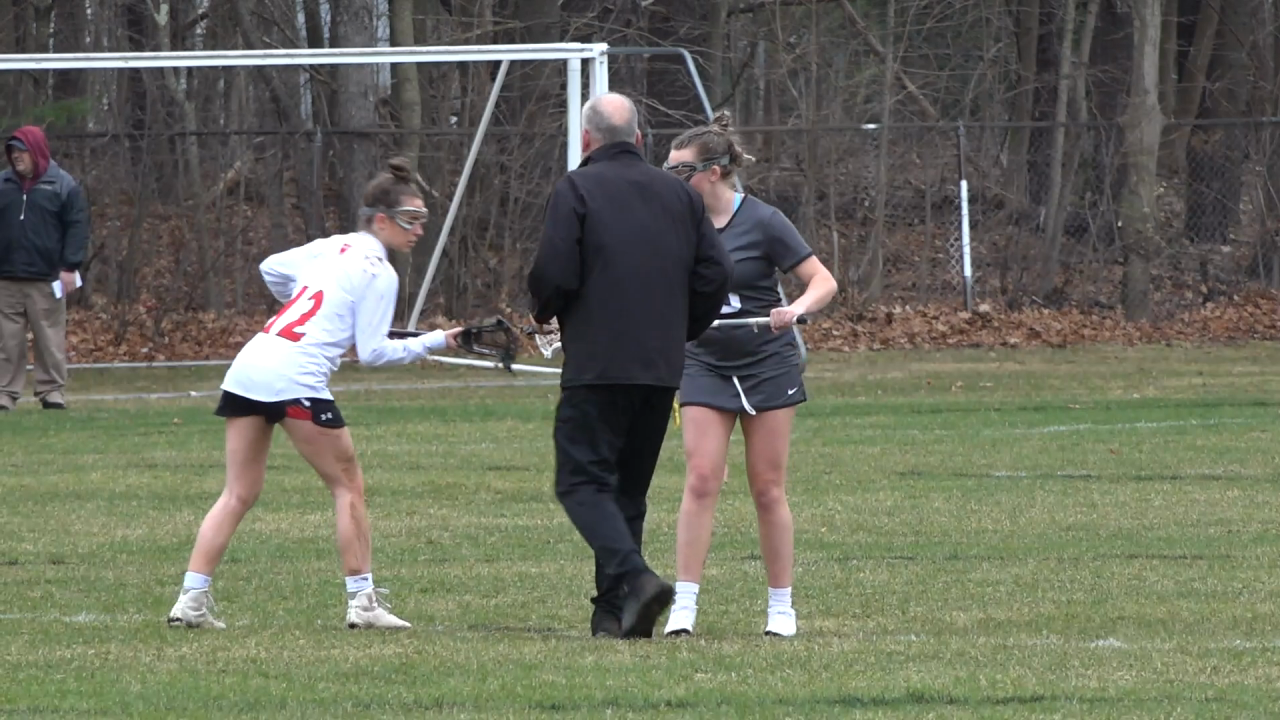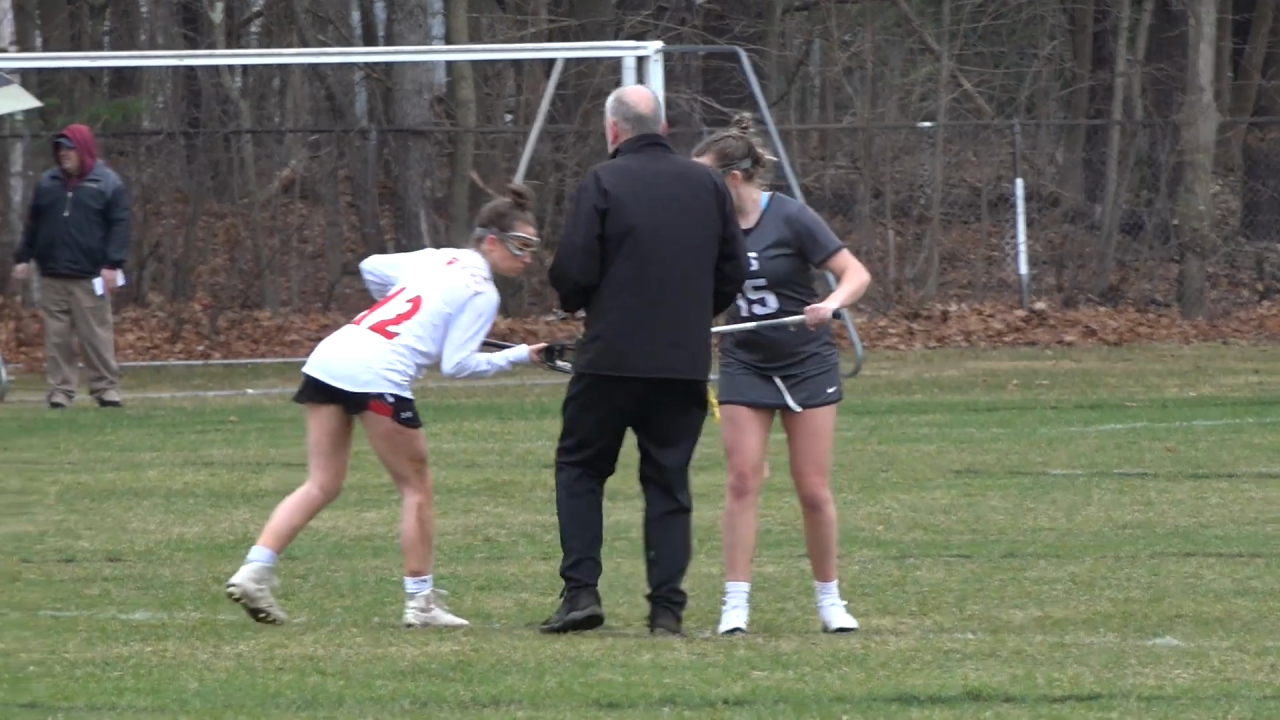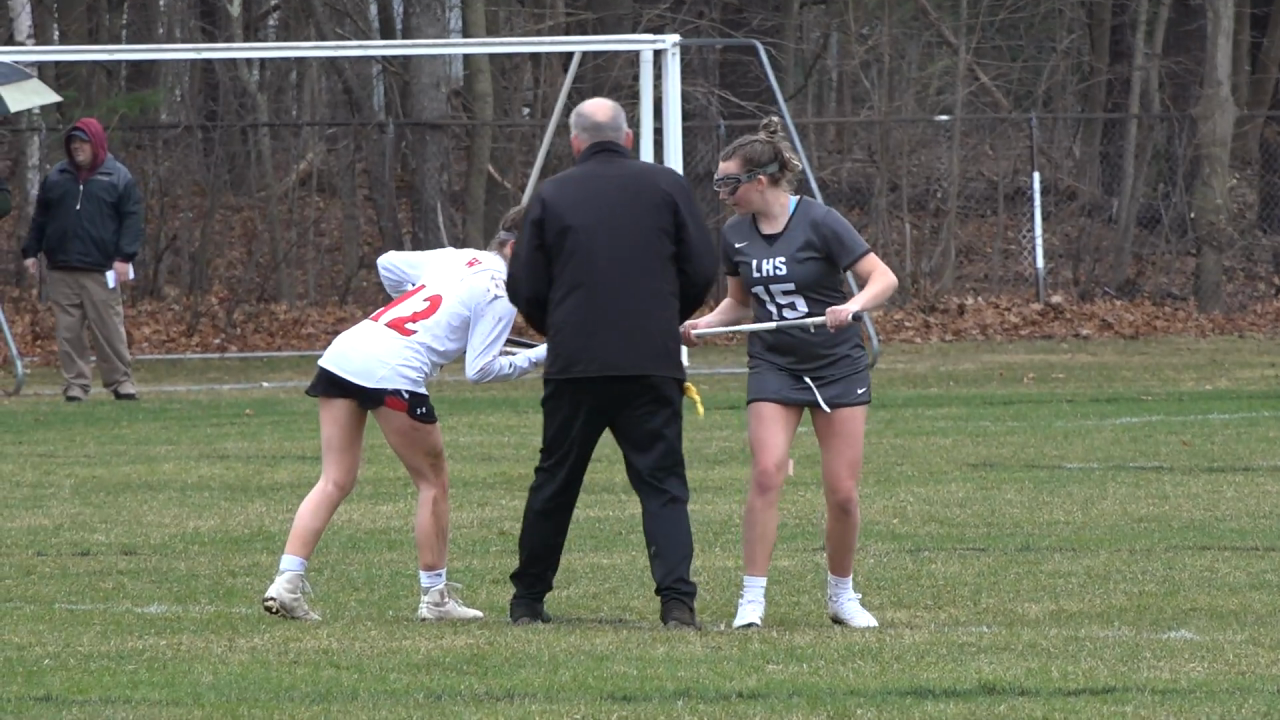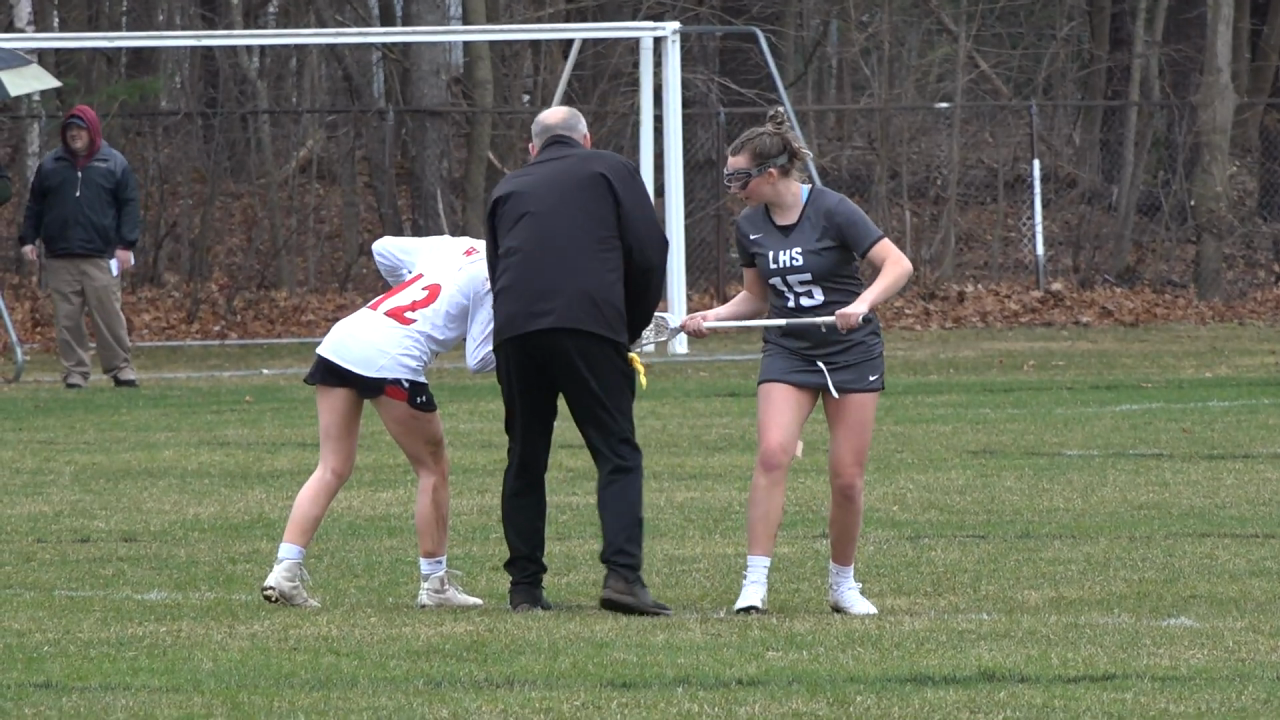
dt=0.3s
person 1, frame 1
left shoulder: (576, 188)
right shoulder: (679, 192)
left elbow: (554, 273)
right elbow: (714, 273)
left wrist: (545, 311)
left hip: (597, 366)
right hip: (661, 368)
left knee: (582, 482)
right knee: (628, 490)
person 1, frame 2
left shoulder: (603, 182)
right shoulder: (708, 184)
left elbow: (573, 270)
right elbow: (732, 271)
left wrist: (579, 302)
left hip: (611, 359)
right hip: (685, 364)
left knee: (578, 470)
right knee: (669, 487)
person 1, frame 3
left shoulder: (553, 195)
right shoulder: (667, 185)
left elbow: (525, 287)
right elbow: (700, 272)
left hip: (574, 364)
right hip: (651, 363)
left knee: (555, 481)
right knee: (662, 485)
left ankle: (528, 600)
person 1, frame 4
left shoulder: (509, 188)
right shoulder: (612, 169)
right elbow: (647, 255)
right wrist: (633, 327)
left hip: (515, 329)
right hip: (589, 324)
left knee: (525, 459)
right knee: (617, 454)
left ankle: (525, 586)
person 2, frame 1
left shoulder: (762, 221)
left elbow: (824, 281)
left wrist: (795, 308)
left hip: (767, 364)
right hip: (704, 365)
left knee: (767, 488)
right knee: (700, 481)
left ankle: (781, 607)
right ankle: (682, 605)
person 2, frame 2
left shoulder: (791, 216)
left elbow: (857, 274)
left wrist: (830, 303)
left hip: (808, 363)
right hip: (744, 364)
left knee: (814, 491)
right knee: (743, 480)
left ankle: (829, 599)
right ankle: (735, 604)
person 2, frame 3
left shoulder: (819, 220)
right shoulder: (734, 233)
left elbow: (884, 278)
left wrist: (852, 306)
right wrist: (698, 324)
left hip: (838, 365)
right hip: (773, 365)
left knee: (842, 493)
right knee: (765, 477)
left ankle: (842, 595)
right ankle: (752, 598)
person 2, frame 4
left shoulder: (832, 209)
right shoulder: (749, 224)
left elbow: (899, 266)
left wrist: (863, 303)
right wrist: (713, 315)
left hip: (852, 351)
right hip: (788, 351)
left knee: (847, 478)
right knee: (772, 453)
left ankle: (842, 584)
right ankle: (755, 581)
person 3, frame 1
left shoulder: (329, 247)
right shoulder: (378, 272)
left elbow: (270, 268)
right elbow: (373, 352)
right wrist: (435, 341)
left hip: (247, 369)
right hip: (296, 381)
left knee: (238, 495)
right knee: (348, 487)
left ankle: (191, 600)
right ankle: (363, 603)
person 3, frame 2
left shoulder: (434, 258)
right shoulder: (481, 292)
left elbow: (370, 267)
right elbow: (458, 365)
right wrist: (519, 355)
left hip: (329, 357)
right hip: (377, 375)
left knee: (321, 486)
right knee: (417, 487)
left ankle: (254, 573)
right ankle: (421, 603)
person 3, frame 3
left shoulder: (454, 257)
right shoulder: (499, 297)
left elbow: (387, 263)
right elbow: (479, 369)
right wrist: (538, 356)
left hip: (344, 351)
right hip: (393, 370)
left knee: (335, 481)
right knee: (433, 481)
left ankle: (287, 582)
right ankle: (435, 596)
person 3, frame 4
left shoulder: (452, 245)
left elbow: (383, 248)
right elbow: (479, 360)
left hip: (341, 341)
right hip: (391, 359)
left knee: (332, 470)
right knee: (432, 468)
left ankle: (285, 571)
right ankle: (435, 584)
person 4, frame 1
left shoulder: (62, 184)
left elbow: (77, 227)
left wrist: (70, 266)
left hip: (46, 279)
left knee: (49, 340)
left ankle: (52, 390)
person 4, frame 2
left shoulder: (108, 182)
right shoulder: (48, 182)
left elbow: (120, 226)
right elbow: (33, 224)
left wrist: (112, 264)
right wrist: (23, 257)
left hip: (89, 277)
right hip: (51, 277)
left knee: (96, 336)
right knee: (56, 338)
left ankle: (105, 388)
right ankle: (60, 390)
person 4, frame 3
left shoulder: (118, 176)
right shoulder: (56, 176)
left elbow: (132, 219)
right elbow: (40, 217)
left wrist: (124, 256)
right wrist: (31, 251)
left hip: (101, 270)
right hip: (61, 270)
left knee: (109, 329)
right knee: (68, 332)
left ankle: (121, 381)
right ankle: (75, 384)
person 4, frame 4
left shoulder: (114, 162)
right shoulder: (50, 164)
left elbow: (129, 205)
right elbow: (35, 205)
left wrist: (126, 244)
right wrist: (28, 238)
left hip: (101, 256)
right hip: (60, 258)
left knee: (109, 315)
right knee: (67, 319)
left ankle: (121, 368)
right ankle: (75, 372)
